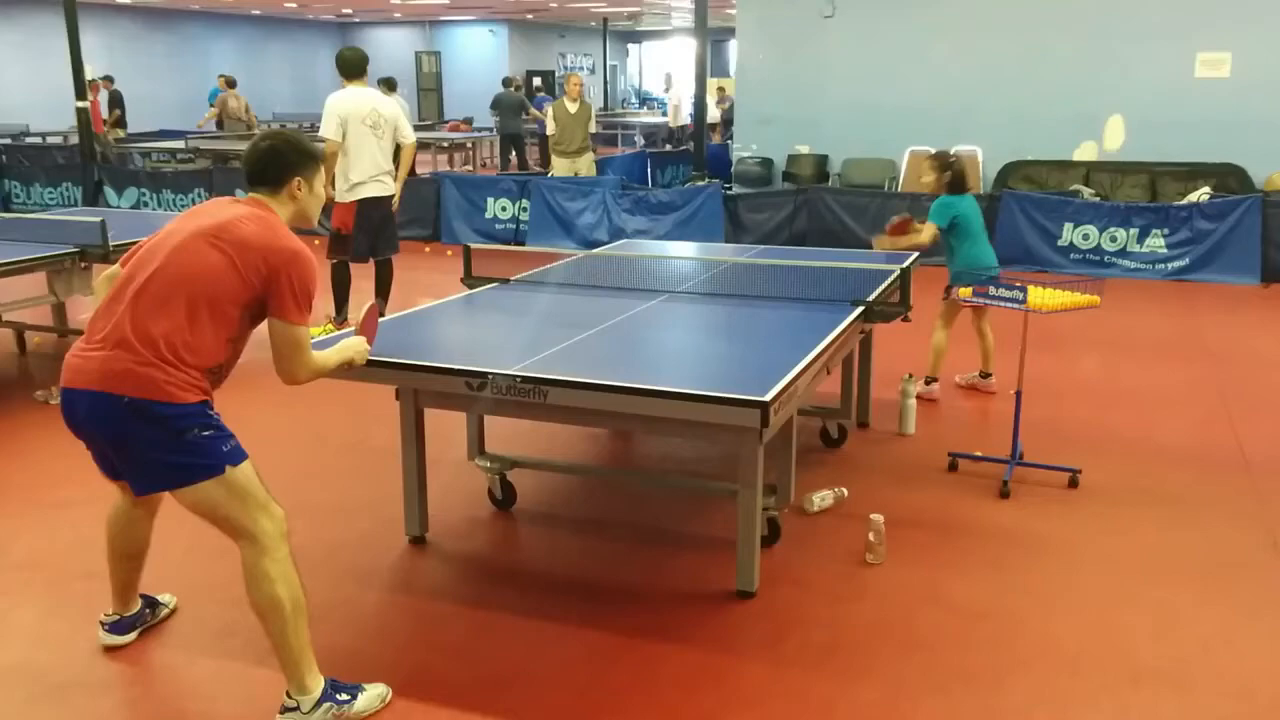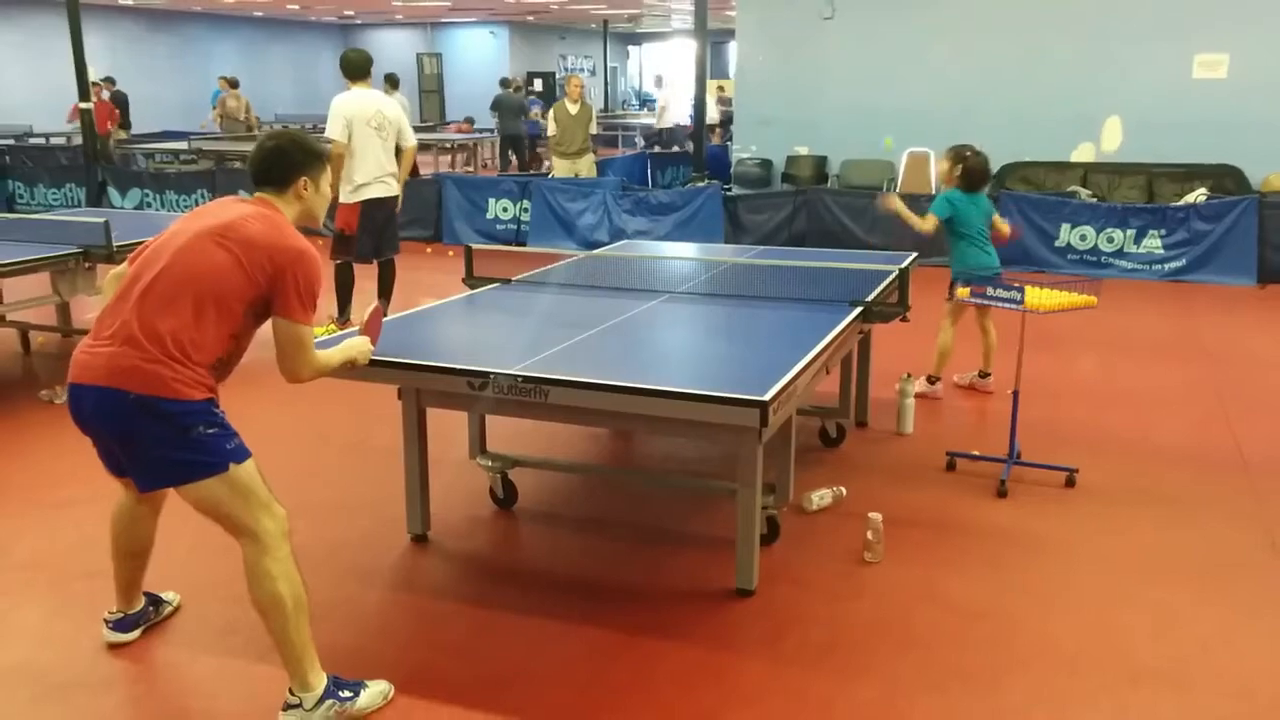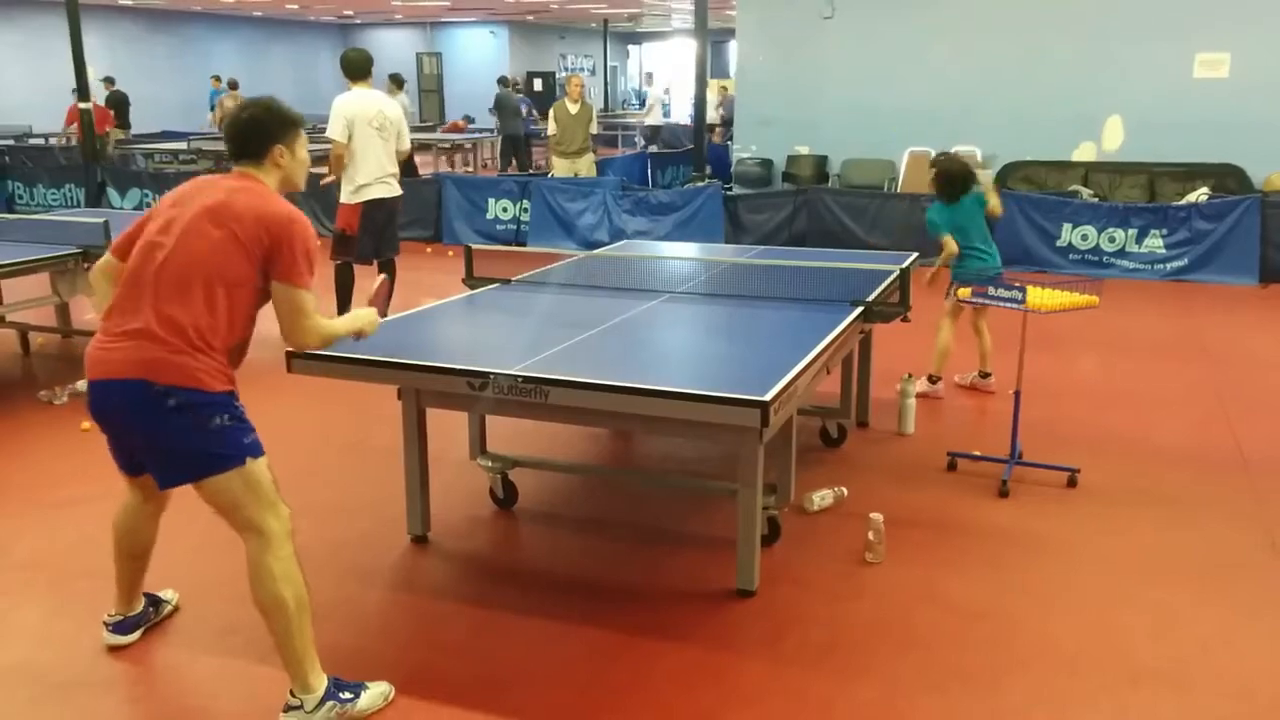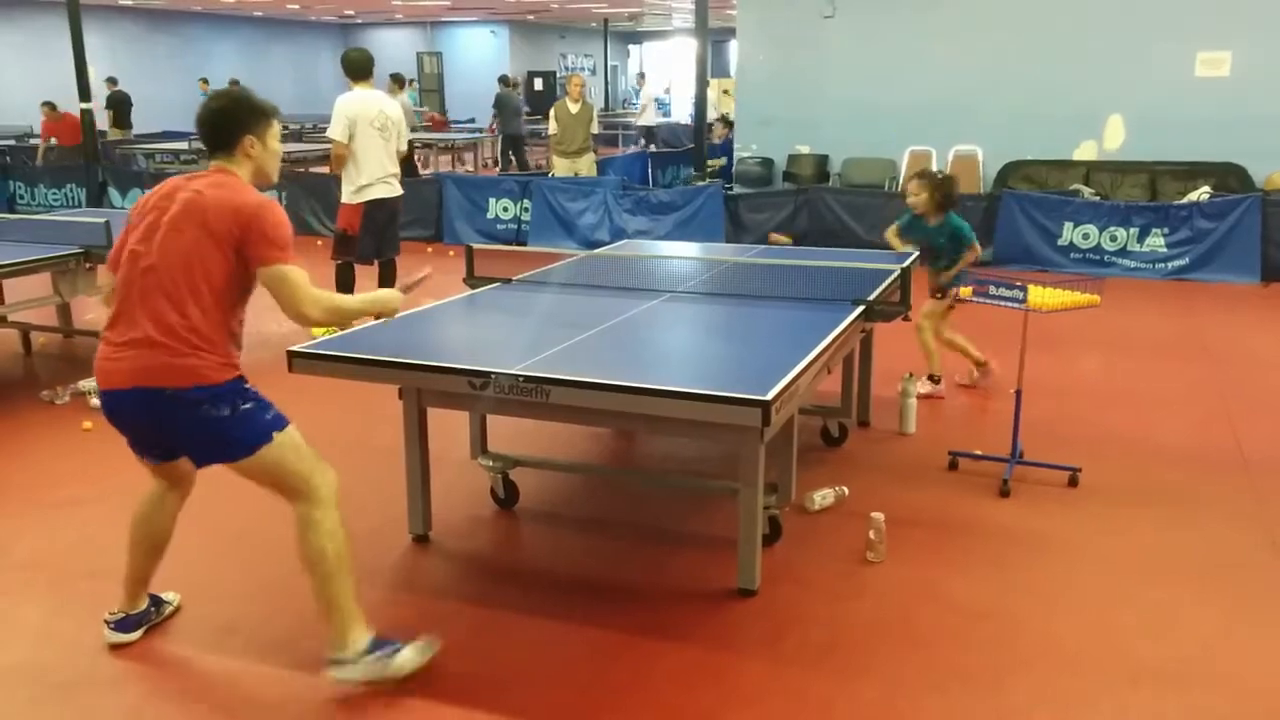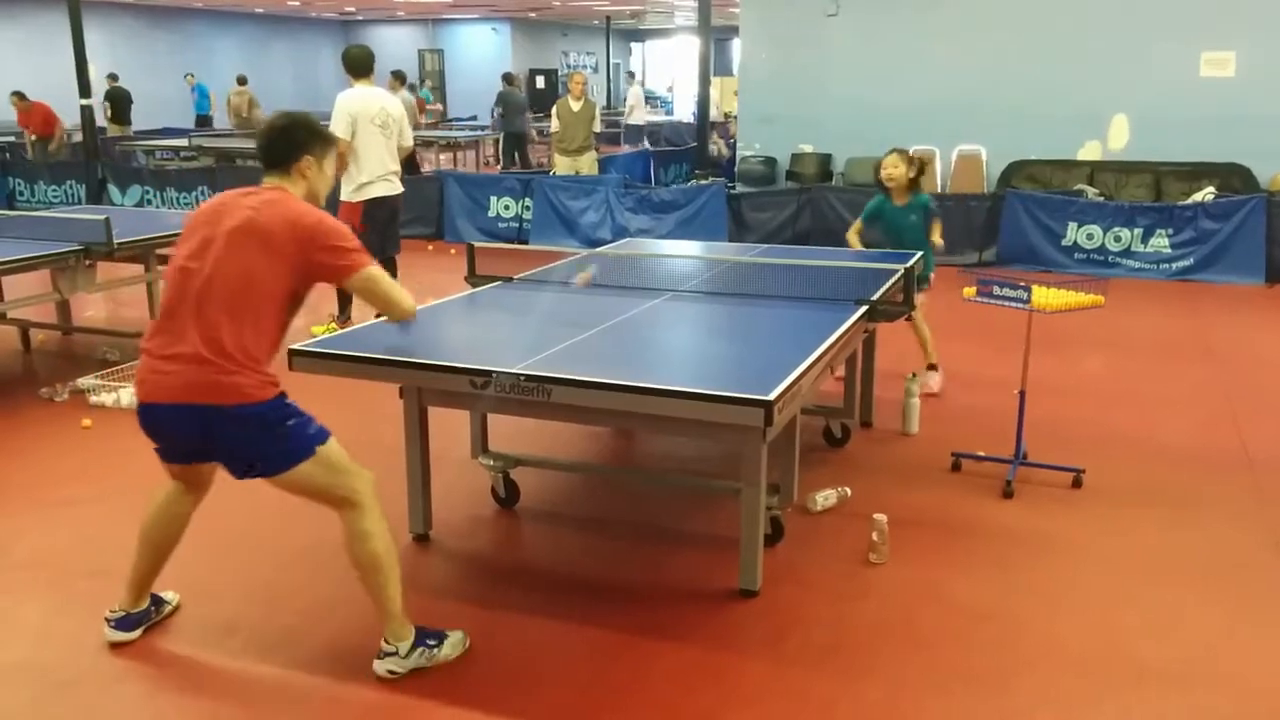
dt=0.3s
person 1, frame 1
left shoulder: (200, 214)
right shoulder: (288, 252)
left elbow: (108, 284)
right elbow: (295, 370)
right wrist: (348, 350)
left hip: (81, 385)
right hip: (152, 398)
left knee: (138, 491)
right knee: (264, 531)
left ankle: (124, 613)
person 1, frame 2
left shoulder: (209, 213)
right shoulder: (293, 251)
left elbow: (116, 282)
right elbow: (298, 368)
right wrist: (350, 350)
left hip: (87, 381)
right hip: (158, 395)
left knee: (142, 489)
right knee: (266, 530)
left ankle: (127, 610)
person 1, frame 3
left shoulder: (181, 196)
right shoulder: (282, 220)
left elbow: (104, 276)
right elbow: (303, 336)
right wrist: (355, 321)
left hip: (107, 377)
right hip: (180, 387)
left knee: (146, 492)
right knee: (269, 530)
left ankle: (127, 612)
person 1, frame 4
left shoulder: (156, 198)
right shoulder: (253, 209)
left elbow: (112, 291)
right elbow: (307, 309)
right wrist: (380, 301)
left hip: (118, 382)
right hip: (192, 383)
left knee: (172, 480)
right knee: (315, 489)
left ankle: (130, 610)
right ankle: (352, 646)
person 1, frame 5
left shoulder: (211, 209)
right shoulder: (312, 225)
right elbow: (400, 308)
right wrist: (391, 294)
left hip: (157, 391)
right hip: (233, 399)
left knee: (187, 484)
right knee: (358, 495)
left ankle: (130, 609)
right ankle: (400, 643)
person 2, frame 1
left shoulder: (337, 101)
right shoulder: (387, 102)
left elbow: (331, 150)
right elbow: (410, 144)
left wrist: (327, 183)
right wrist: (398, 184)
left hip: (353, 192)
right hip: (385, 191)
left knee: (340, 257)
right knee: (383, 256)
left ankle: (340, 321)
right ankle: (380, 316)
person 2, frame 2
left shoulder: (343, 102)
right shoulder: (390, 104)
left elbow: (338, 151)
right elbow: (410, 148)
left wrist: (334, 183)
right wrist: (398, 183)
left hip: (357, 194)
right hip: (388, 192)
left knee: (343, 258)
right knee: (386, 256)
left ankle: (342, 322)
person 2, frame 3
left shoulder: (344, 103)
right shoulder: (391, 104)
left elbow: (338, 151)
right elbow: (404, 151)
left wrist: (336, 174)
left hip: (359, 194)
right hip: (389, 191)
left knee: (343, 259)
right knee: (386, 257)
person 2, frame 4
left shoulder: (346, 102)
right shoulder: (391, 103)
left elbow: (339, 150)
right elbow: (402, 150)
left wrist: (337, 169)
left hip: (359, 193)
right hip: (390, 190)
left knee: (344, 259)
right knee: (387, 257)
person 2, frame 5
left shoulder: (347, 99)
right shoulder: (392, 101)
left elbow: (341, 148)
right elbow: (407, 146)
left wrist: (338, 171)
left hip: (359, 191)
right hip: (391, 189)
right knee: (387, 256)
left ankle: (343, 319)
person 3, frame 1
left shoulder: (944, 204)
right shoulder: (968, 200)
left elbow: (925, 240)
left wrist: (892, 243)
right wrist: (925, 227)
left hip: (967, 272)
right hip: (989, 268)
left knee: (943, 325)
right knee: (981, 323)
left ankle: (930, 383)
right ankle: (986, 377)
person 3, frame 2
left shoulder: (948, 198)
right shoulder: (982, 198)
left elbow: (926, 228)
right elbow: (1004, 231)
left wrist: (898, 207)
right wrist: (996, 230)
left hip: (968, 271)
right hip: (991, 268)
left knee: (948, 324)
right knee: (985, 322)
left ankle: (932, 381)
right ankle: (985, 376)
person 3, frame 3
left shoulder: (936, 215)
right shoulder: (974, 195)
left elbow: (952, 251)
right elbow: (996, 212)
left wrist: (935, 270)
right wrist: (990, 189)
left hip: (969, 274)
right hip: (992, 269)
left knee: (946, 324)
right knee: (978, 323)
left ankle: (933, 381)
right ankle: (983, 377)
person 3, frame 4
left shoulder: (955, 225)
right shoulder: (914, 218)
left elbow: (975, 251)
right elbow: (890, 233)
left wrist: (950, 273)
right wrist: (904, 253)
left hip: (951, 280)
right hip: (937, 278)
left knee: (923, 323)
right knee: (939, 331)
left ankle: (934, 381)
right ankle: (982, 366)
person 3, frame 5
left shoulder: (922, 201)
right shoulder: (878, 204)
left elbow: (935, 221)
right elbow: (852, 232)
left wrist: (936, 238)
left hip: (919, 269)
left knee: (916, 320)
left ankle: (933, 369)
